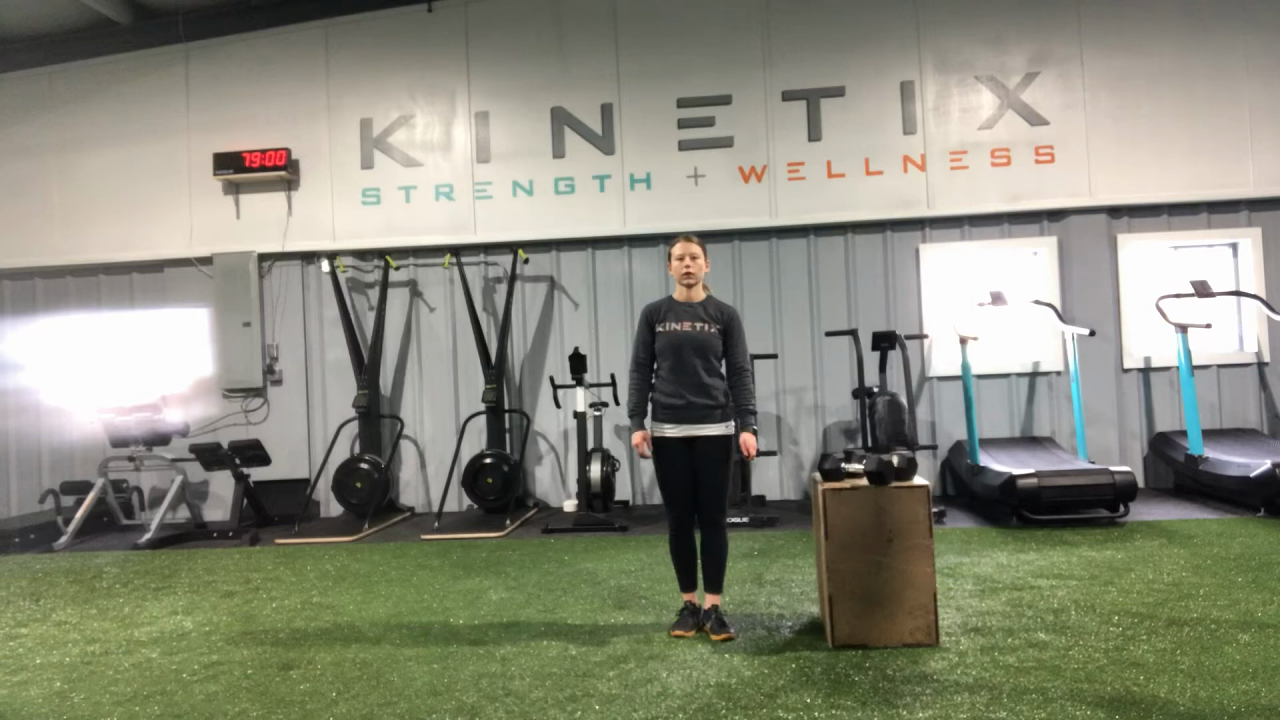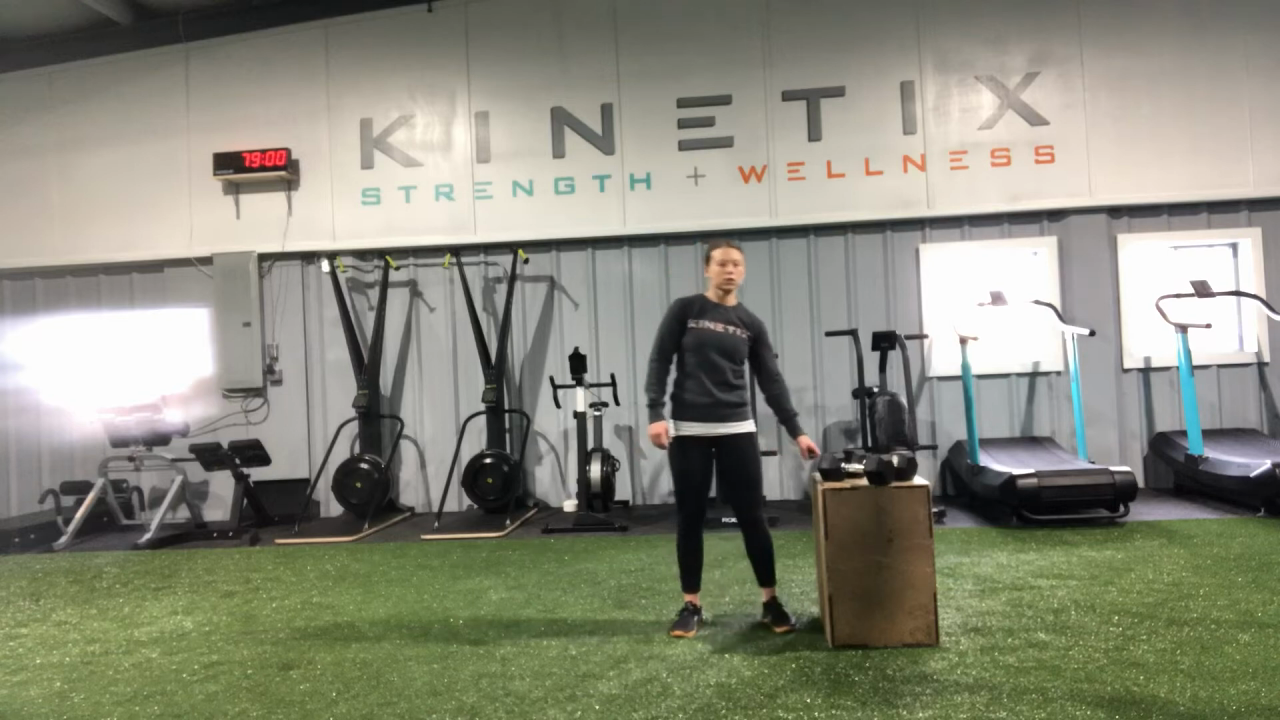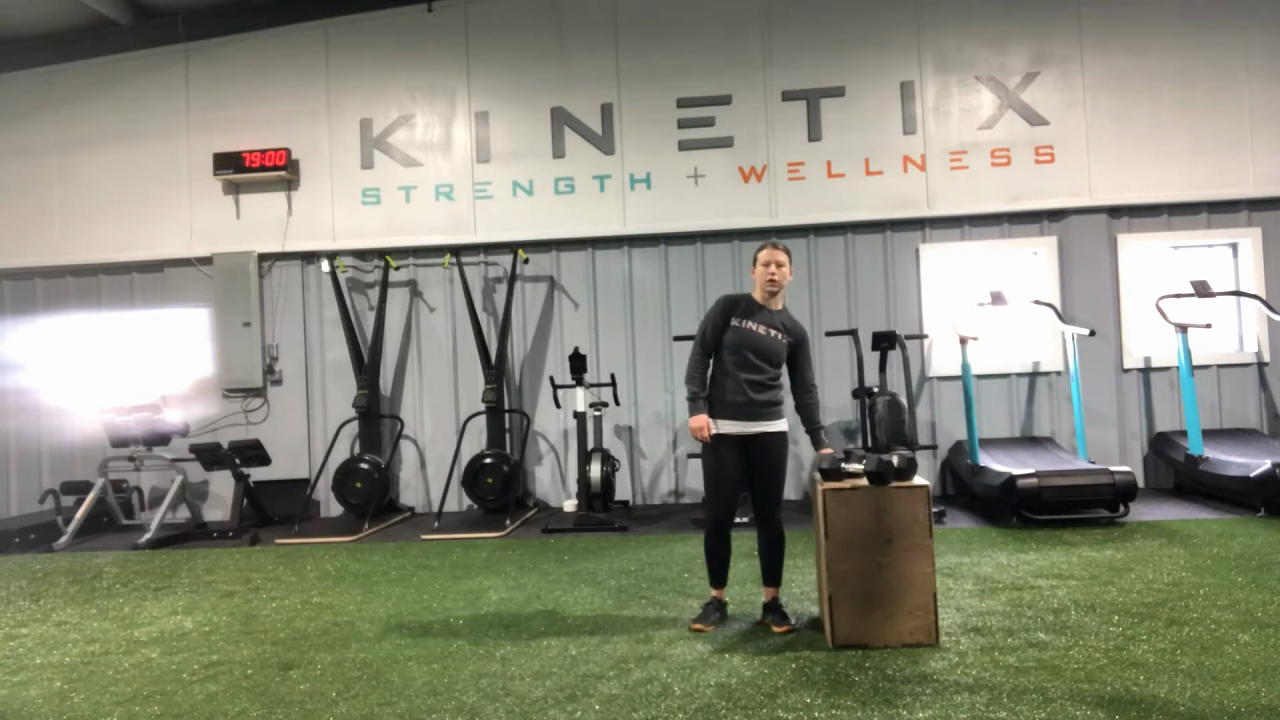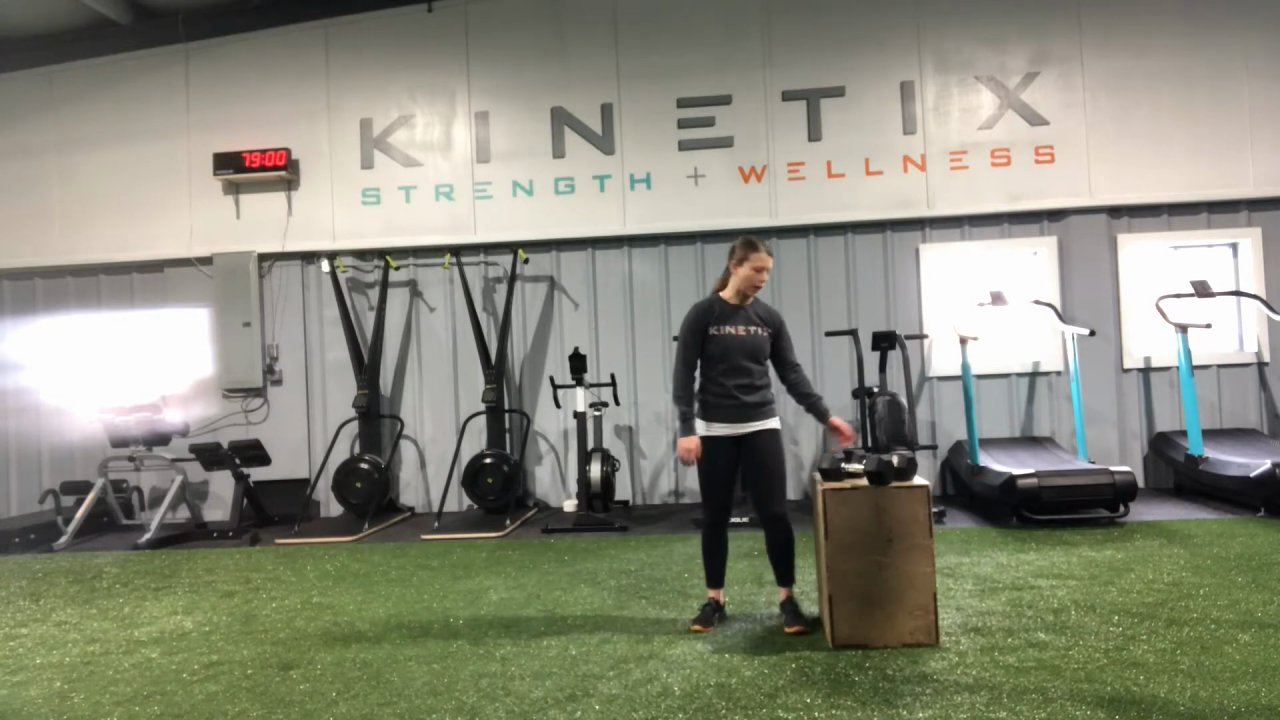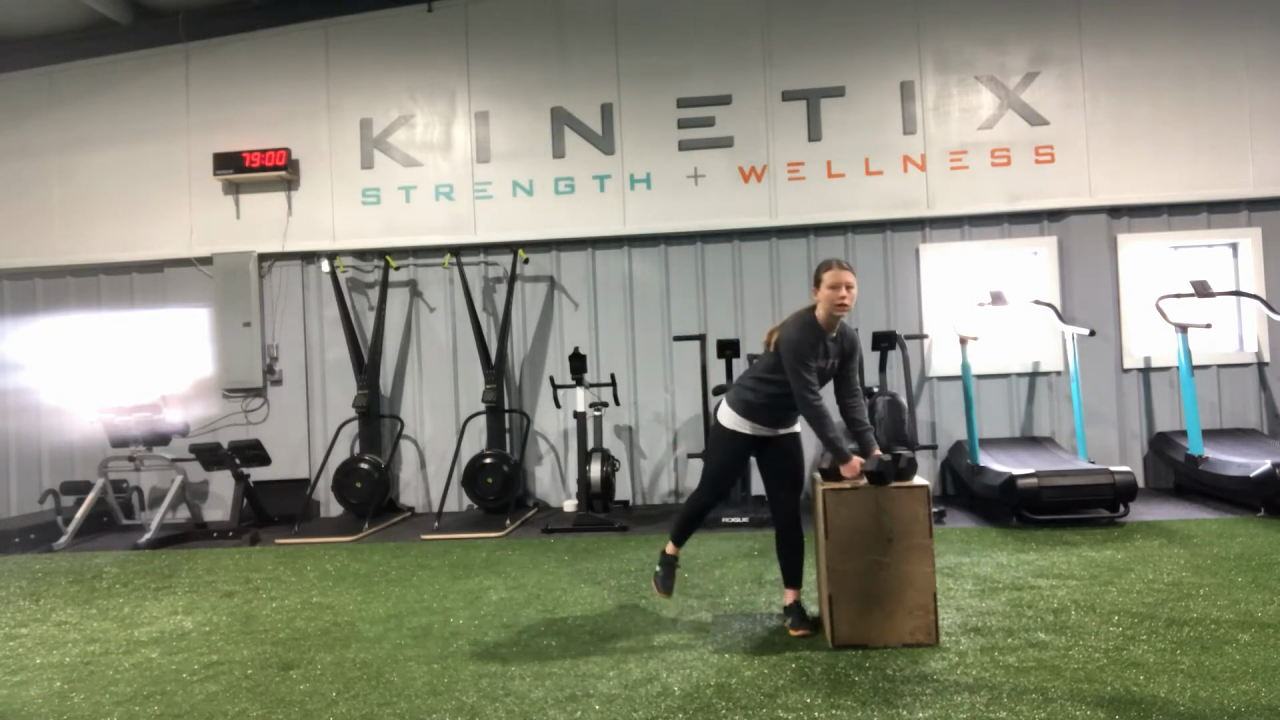
dt=0.7s
person 1, frame 1
left shoulder: (725, 315)
right shoulder: (654, 314)
left elbow: (739, 374)
right elbow: (640, 371)
left wrist: (747, 425)
right wrist: (637, 423)
left hip: (714, 429)
right hip: (668, 430)
left knee: (713, 518)
right knee: (679, 519)
left ankle: (713, 607)
right ankle: (689, 604)
person 1, frame 2
left shoulder: (751, 324)
right shoulder: (683, 309)
left elbow: (771, 380)
right elbow: (659, 362)
left wrist: (796, 431)
right wrist: (656, 413)
left hip: (737, 428)
right hip: (688, 429)
left knee: (752, 516)
right knee: (690, 518)
left ankle: (771, 601)
right ankle: (691, 604)
person 1, frame 3
left shoulder: (794, 330)
right shoulder: (728, 307)
left elbow: (804, 389)
right elbow: (700, 357)
left wrist: (820, 442)
right wrist: (696, 406)
left hip: (770, 429)
right hip: (722, 427)
left knee: (769, 516)
right knee: (718, 516)
left ankle: (772, 602)
right ankle: (717, 599)
person 1, frame 4
left shoulder: (769, 317)
right shoulder: (702, 314)
left elbow: (791, 372)
right elbow: (684, 373)
left wrist: (825, 415)
right wrist: (687, 429)
left hip: (761, 426)
right hip: (715, 429)
left knee: (774, 513)
right knee: (715, 516)
left ankle: (788, 599)
right ankle: (714, 600)
person 1, frame 5
left shoulder: (847, 340)
right shoulder: (797, 334)
left elbow: (850, 397)
right elbow: (810, 400)
left wrist: (870, 447)
right wrist: (842, 456)
left hip: (782, 428)
right hip: (740, 419)
left knee: (788, 513)
right knee: (710, 493)
left ankle: (793, 602)
right ankle: (670, 553)
